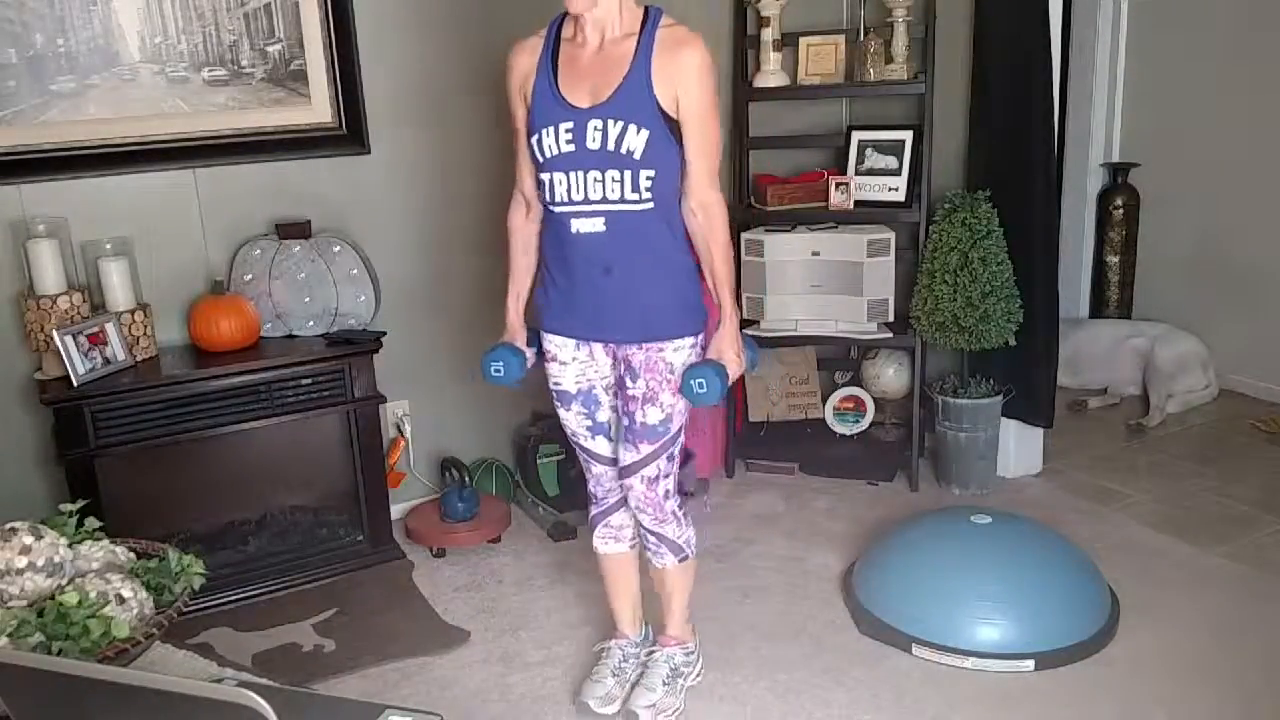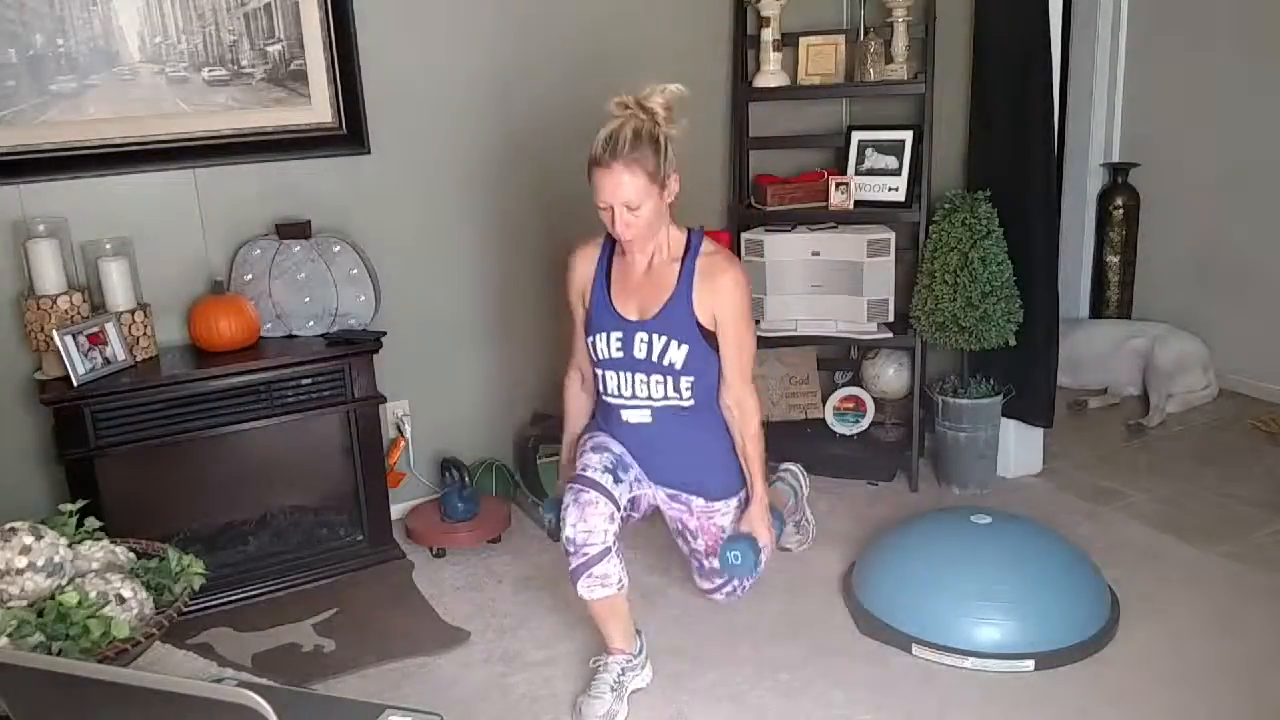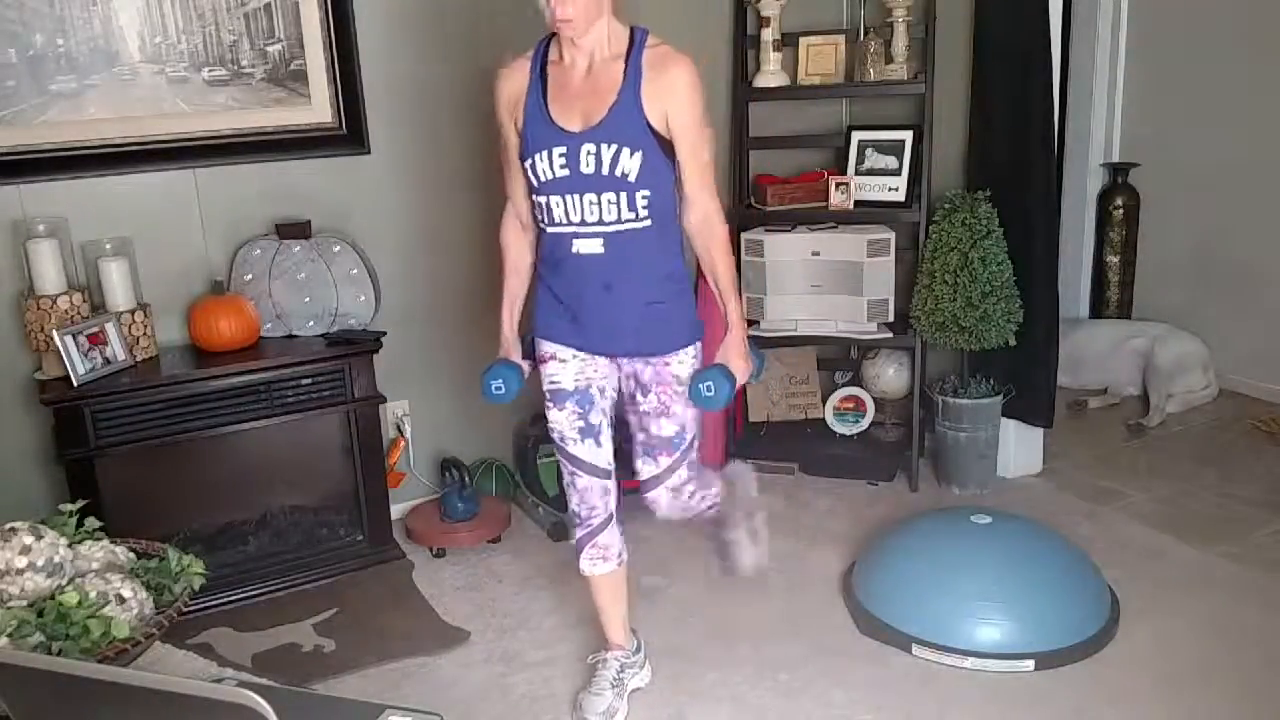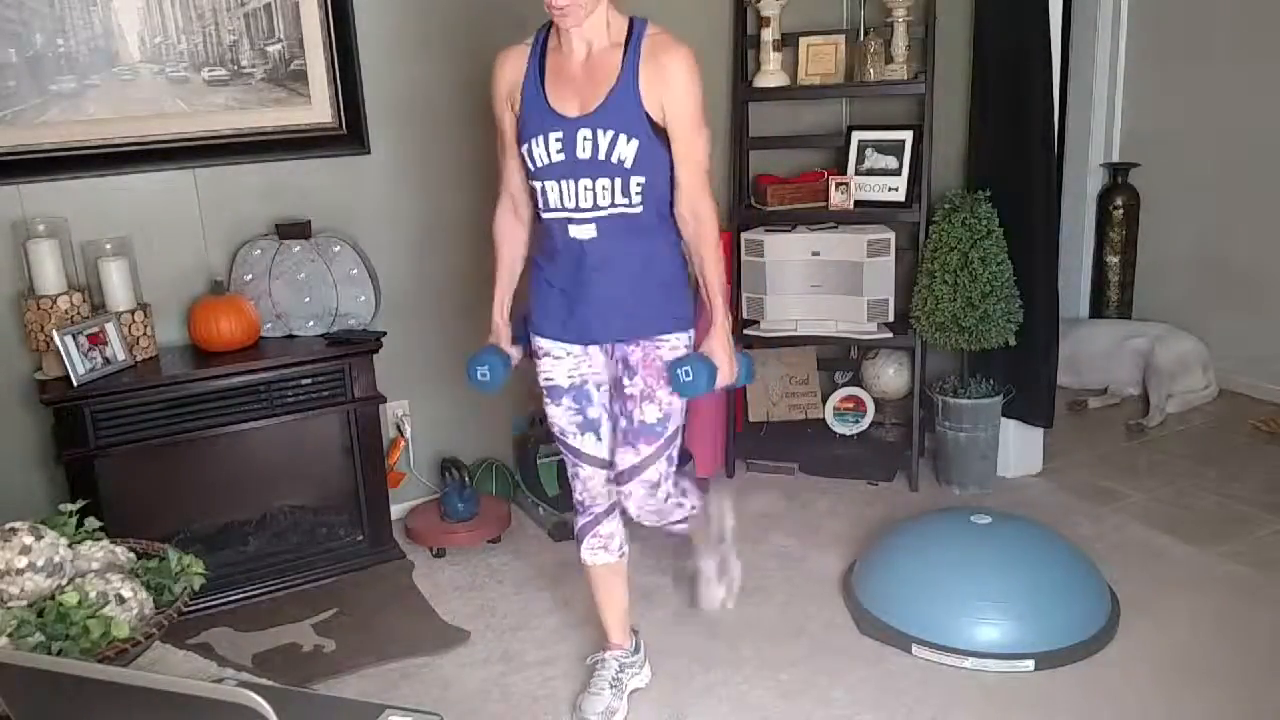
dt=0.4s
person 1, frame 1
right shoulder: (530, 59)
left elbow: (703, 199)
right elbow: (528, 200)
left wrist: (729, 321)
right wrist: (514, 310)
left hip: (660, 320)
right hip: (569, 323)
left knee: (650, 488)
right knee: (603, 482)
left ankle: (677, 646)
right ankle: (626, 637)
person 1, frame 2
left shoulder: (716, 275)
right shoulder: (586, 266)
left elbow: (738, 392)
right elbow: (582, 372)
left wrist: (757, 498)
right wrist: (566, 460)
left hip: (699, 460)
right hip: (617, 443)
left knee: (720, 579)
right knee: (582, 525)
left ankle: (785, 489)
right ankle: (623, 657)
person 1, frame 3
left shoulder: (665, 73)
right shoulder: (517, 83)
left elbow: (702, 211)
right elbow: (520, 218)
left wrist: (734, 326)
right wrist: (508, 330)
left hip: (658, 329)
right hip: (567, 332)
left knee: (667, 492)
right knee: (588, 498)
left ankle: (731, 496)
right ankle: (621, 653)
person 1, frame 4
left shoulder: (663, 60)
right shoulder: (518, 66)
left elbow: (694, 203)
right elbow: (518, 203)
left wrist: (719, 322)
right wrist: (500, 319)
left hip: (652, 322)
right hip: (560, 333)
left knee: (645, 493)
right knee: (591, 491)
left ankle: (710, 526)
right ankle: (621, 652)
